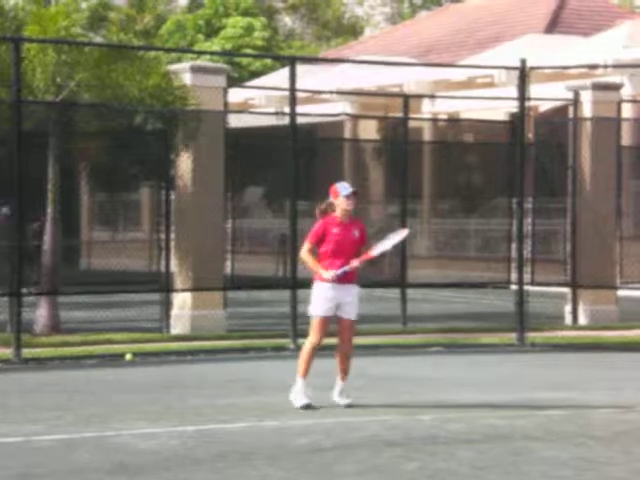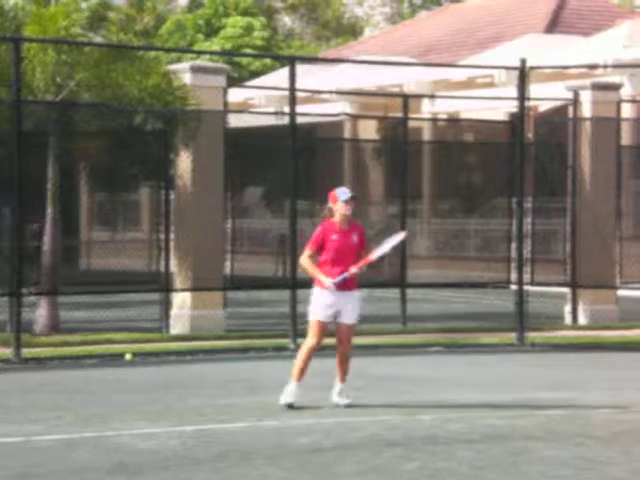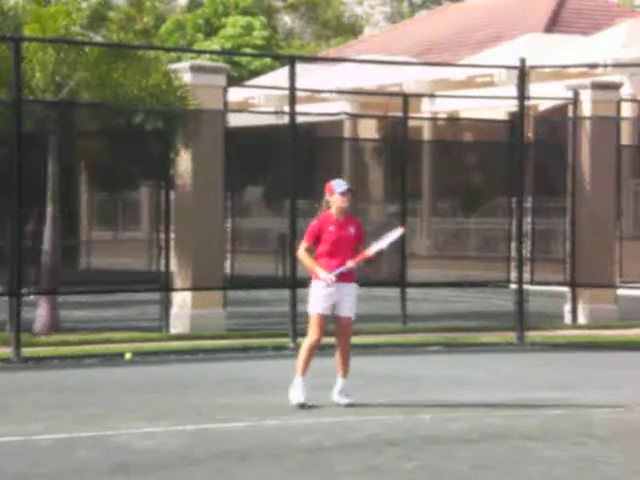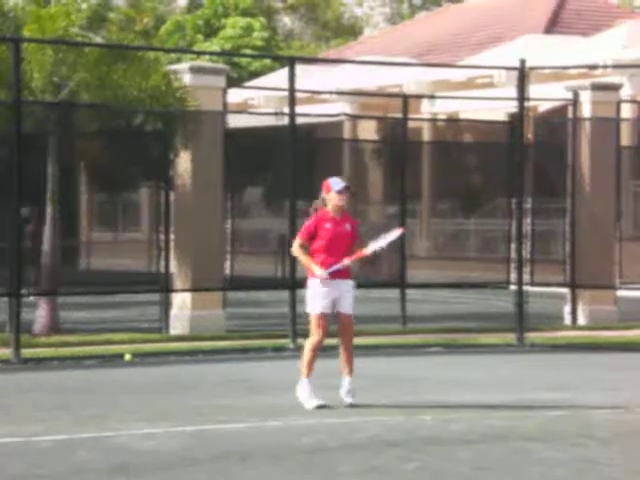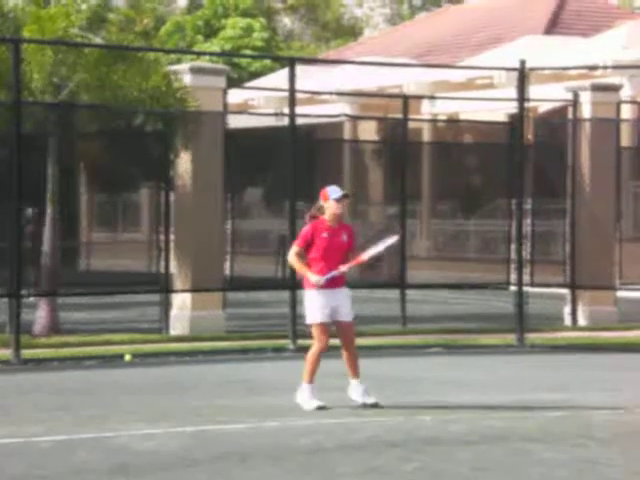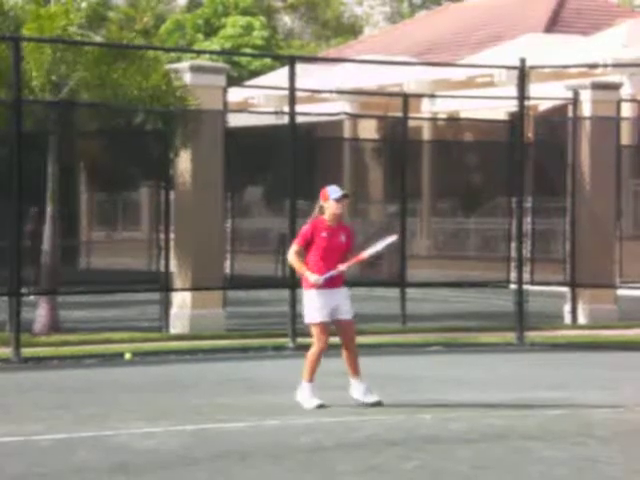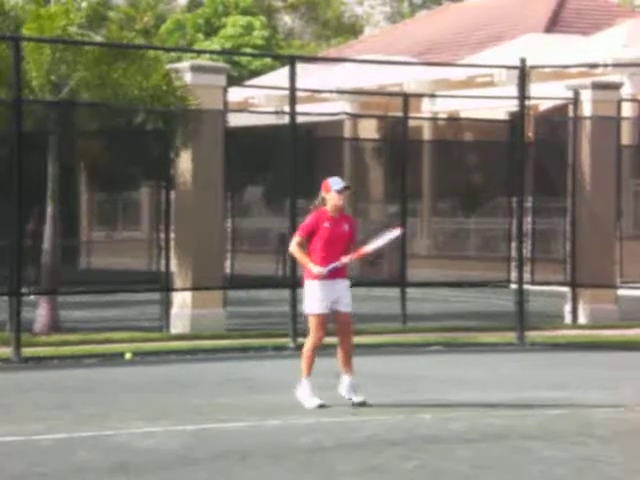
dt=0.1s
person 1, frame 1
left shoulder: (358, 226)
right shoulder: (324, 224)
right elbow: (304, 252)
left wrist: (358, 262)
right wrist: (322, 270)
left hip: (349, 287)
right hip: (325, 286)
left knee: (346, 341)
right knee: (315, 338)
left ankle: (340, 389)
right ankle: (299, 386)
person 1, frame 2
left shoulder: (358, 230)
right shoulder: (324, 230)
left elbow: (362, 258)
right elbow: (305, 259)
left wrist: (358, 268)
right wrist: (322, 277)
left hip: (350, 292)
right hip: (325, 291)
left knee: (345, 344)
right knee: (313, 341)
left ankle: (339, 390)
right ankle: (291, 388)
person 1, frame 3
left shoulder: (355, 224)
right shoulder: (320, 223)
left elbow: (359, 252)
right elbow: (302, 252)
left wrist: (355, 261)
right wrist: (320, 270)
left hip: (347, 285)
right hip: (323, 284)
left knee: (345, 338)
right knee: (315, 335)
left ankle: (340, 388)
right ankle: (298, 384)
person 1, frame 4
left shoulder: (350, 222)
right shoulder: (316, 220)
right elbow: (296, 248)
right wrist: (315, 267)
left hip: (344, 282)
right hip: (320, 282)
left knee: (347, 335)
right knee: (317, 335)
left ankle: (347, 386)
right ankle: (304, 386)
person 1, frame 5
left shoulder: (347, 230)
right shoulder: (312, 228)
right elbow: (292, 256)
left wrist: (347, 266)
right wrist: (309, 275)
left hip: (340, 290)
right hip: (317, 291)
left knee: (349, 341)
right knee: (321, 343)
left ankle: (356, 388)
right ankle: (305, 391)
person 1, frame 6
left shoulder: (346, 231)
right shoulder: (312, 227)
right elbow: (292, 255)
left wrist: (346, 266)
right wrist: (307, 274)
left hip: (338, 290)
right hip: (316, 290)
left knee: (349, 340)
right knee: (321, 343)
left ankle: (358, 387)
right ankle: (305, 390)
person 1, frame 7
left shoulder: (348, 221)
right shoulder: (315, 219)
right elbow: (294, 247)
left wrist: (349, 258)
right wrist: (311, 266)
left hip: (340, 282)
right hip: (317, 282)
left knee: (346, 334)
right knee: (316, 336)
left ankle: (348, 385)
right ankle: (305, 387)
